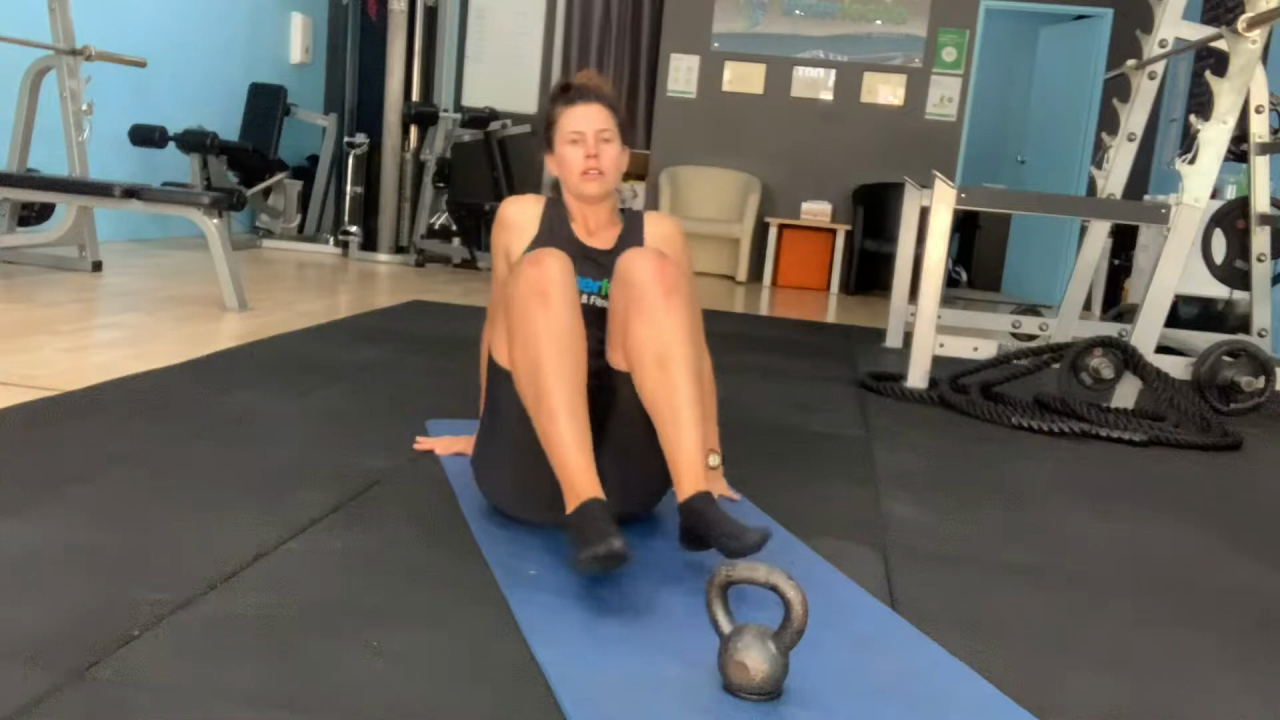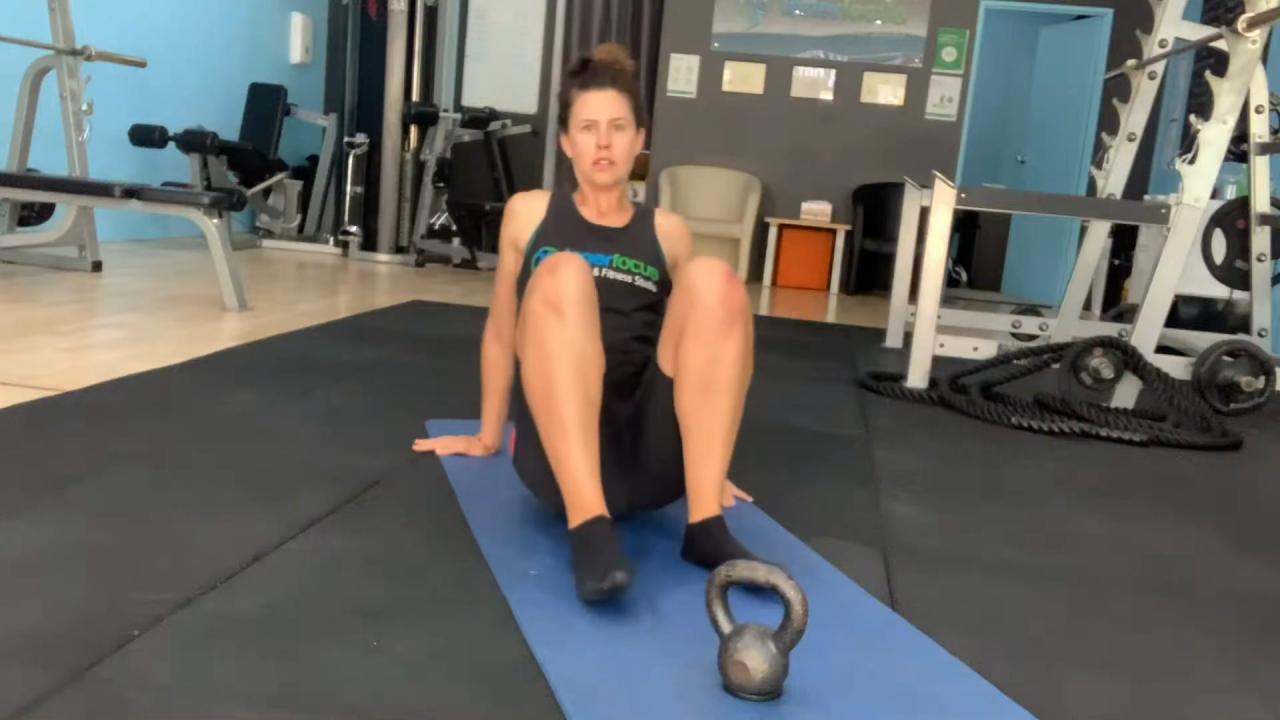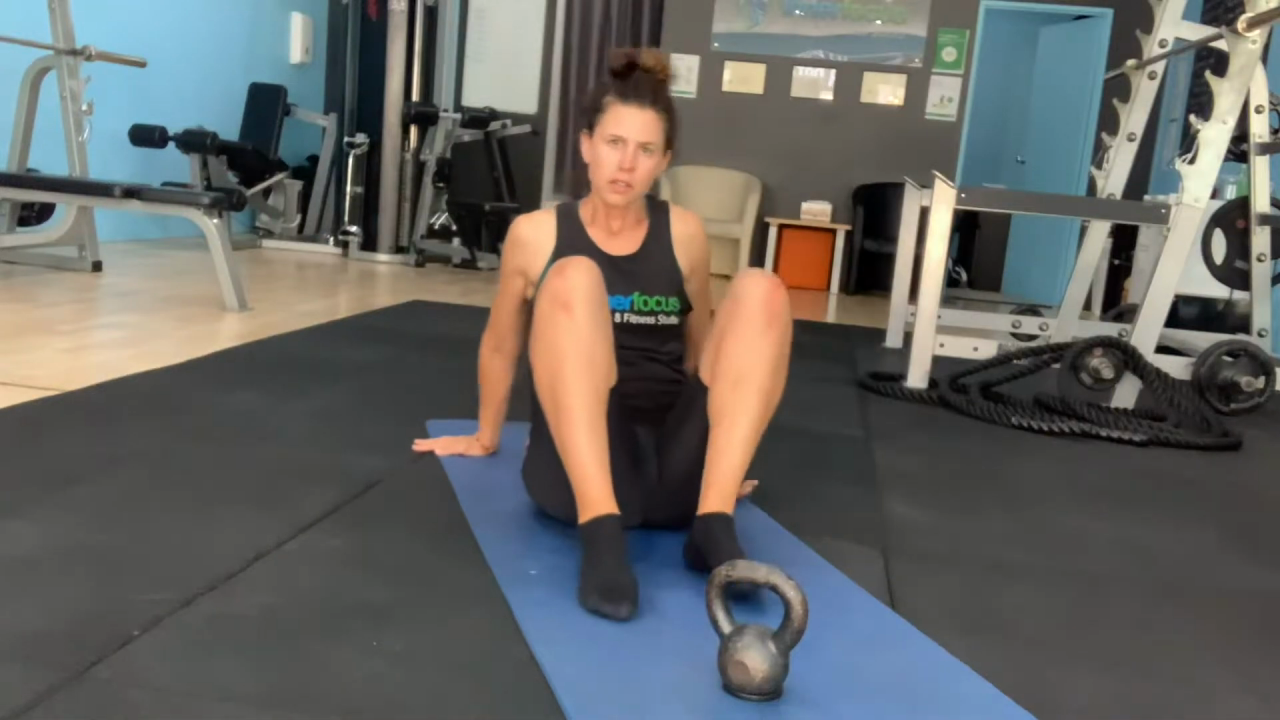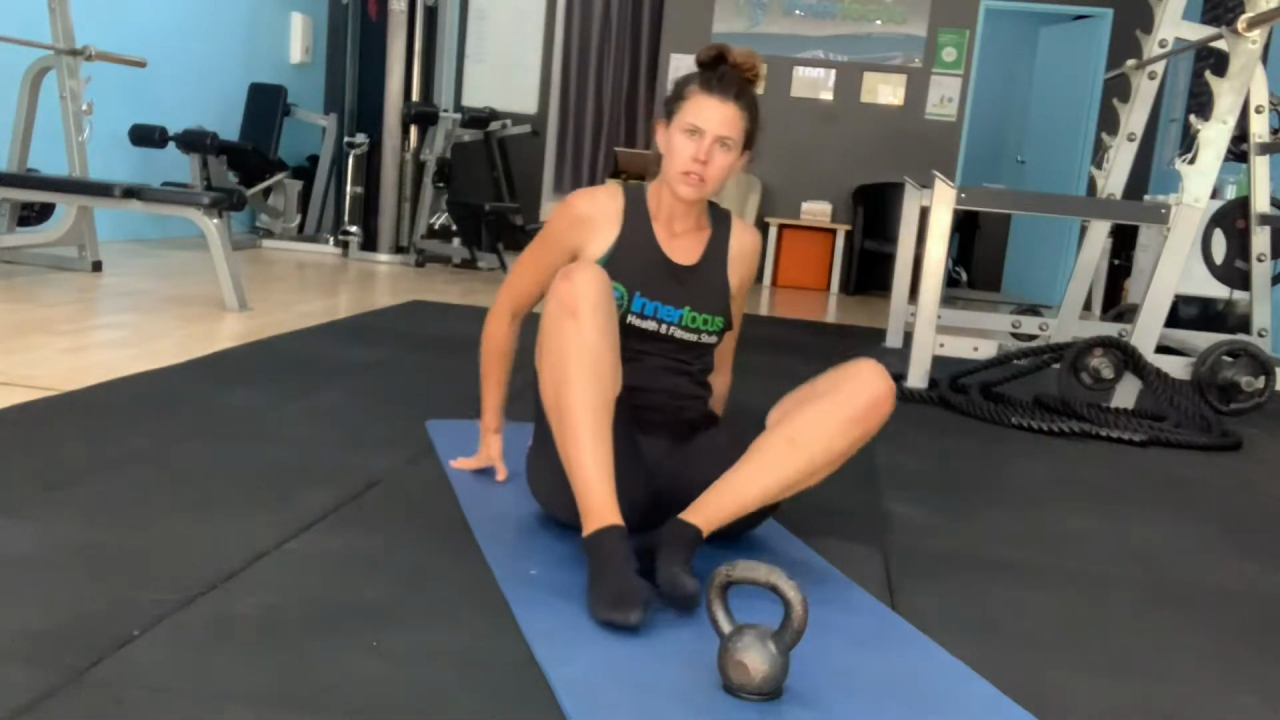
dt=0.5s
person 1, frame 1
left shoulder: (659, 234)
right shoulder: (521, 218)
left elbow: (690, 346)
left wrist: (709, 460)
right wrist: (484, 432)
left hip: (628, 469)
right hip: (530, 467)
left knee: (645, 268)
right knee: (543, 269)
left ankle: (696, 504)
right ankle: (584, 511)
person 1, frame 2
left shoulder: (668, 231)
right shoulder: (529, 212)
right elbow: (501, 330)
left wrist: (707, 465)
right wrist: (487, 437)
left hip: (655, 448)
right hip: (565, 454)
left knee: (715, 279)
right knee: (562, 277)
left ankle: (705, 525)
right ankle: (589, 526)
person 1, frame 3
left shoulder: (685, 233)
right shoulder: (534, 234)
right elbow: (501, 345)
left wrist: (719, 460)
right wrist: (486, 437)
left hip: (676, 467)
right hip: (580, 468)
left knee: (760, 289)
right knee: (575, 277)
left ankle: (713, 524)
right ankle: (599, 528)
person 1, frame 4
left shoulder: (741, 245)
right shoulder: (593, 213)
right elbow: (505, 314)
right wrist: (491, 432)
left hip: (685, 464)
right hip: (584, 466)
left knee: (869, 386)
right knee: (583, 281)
left ankle: (683, 532)
right ankle: (604, 540)
